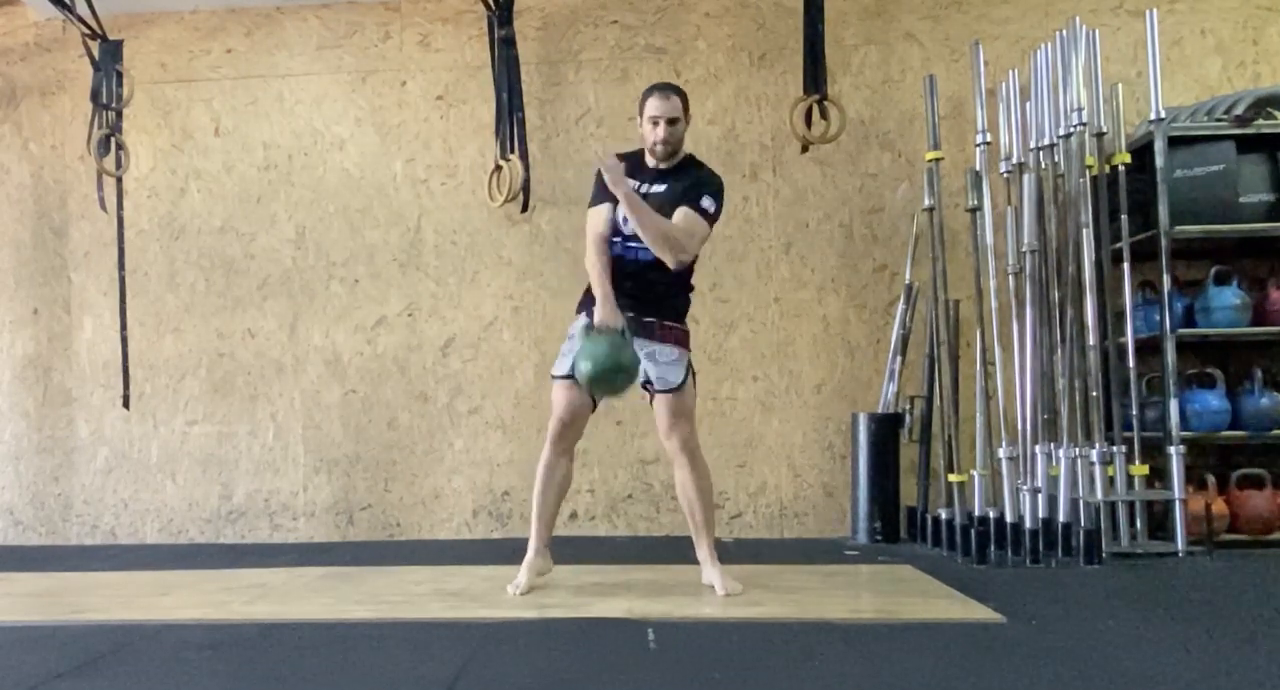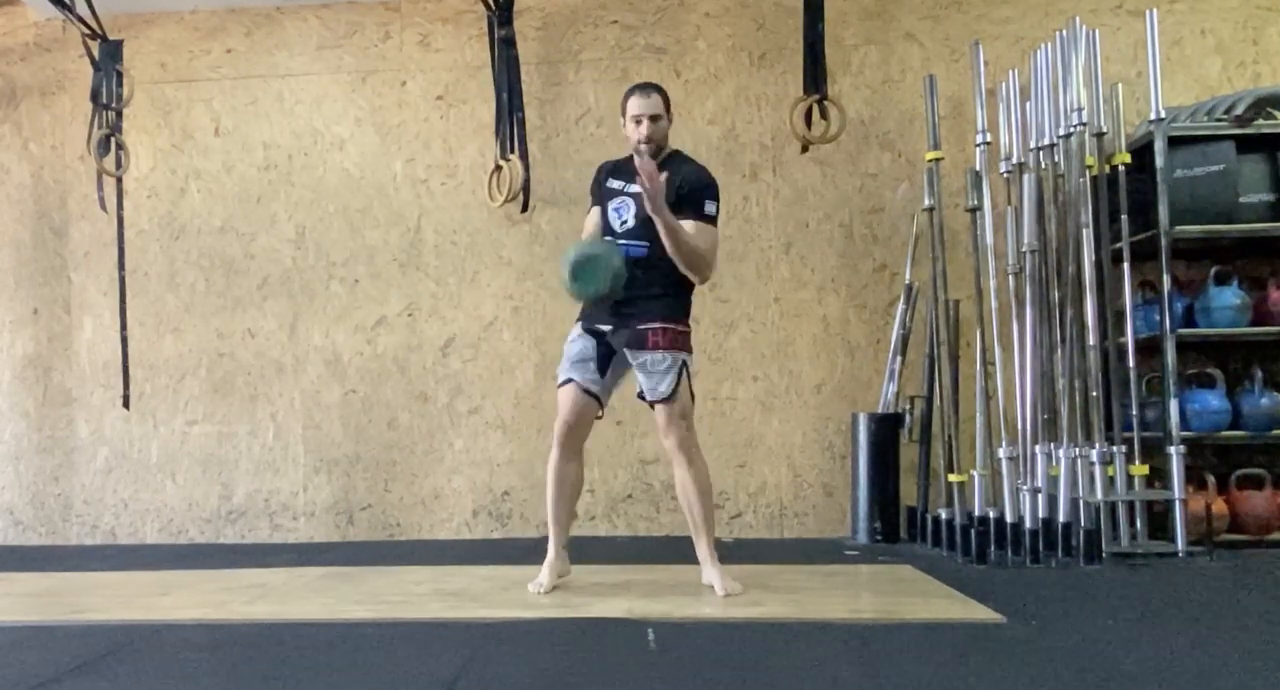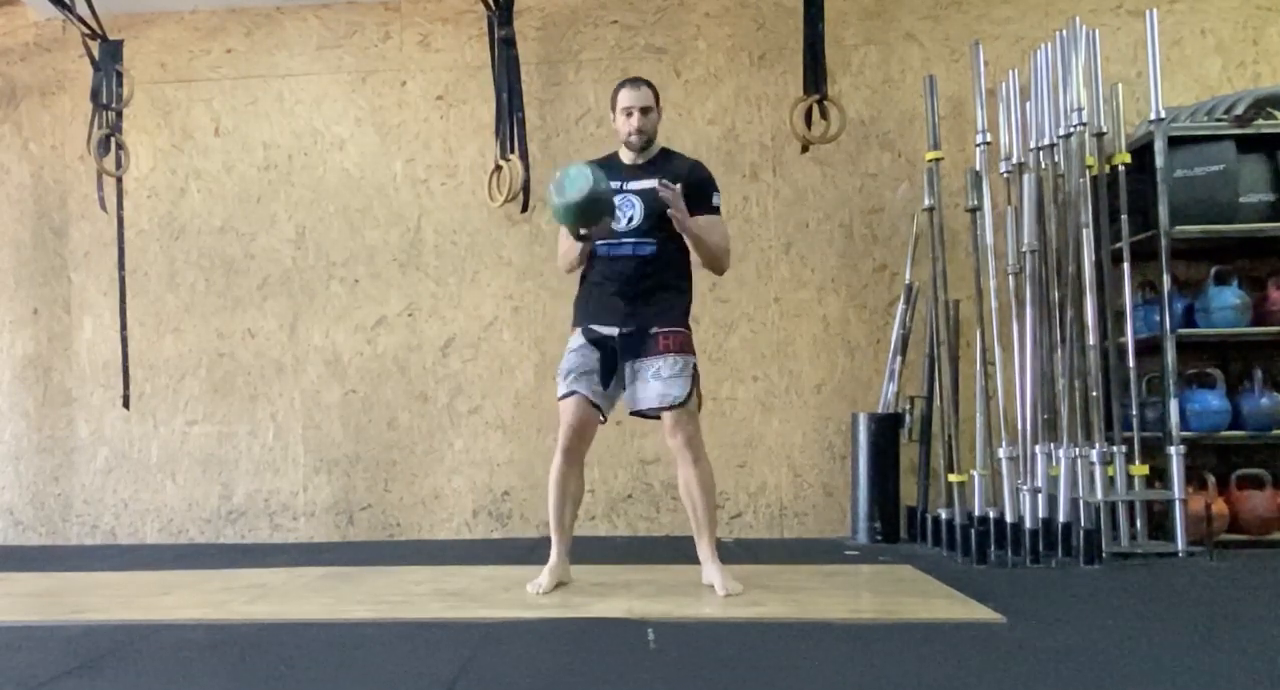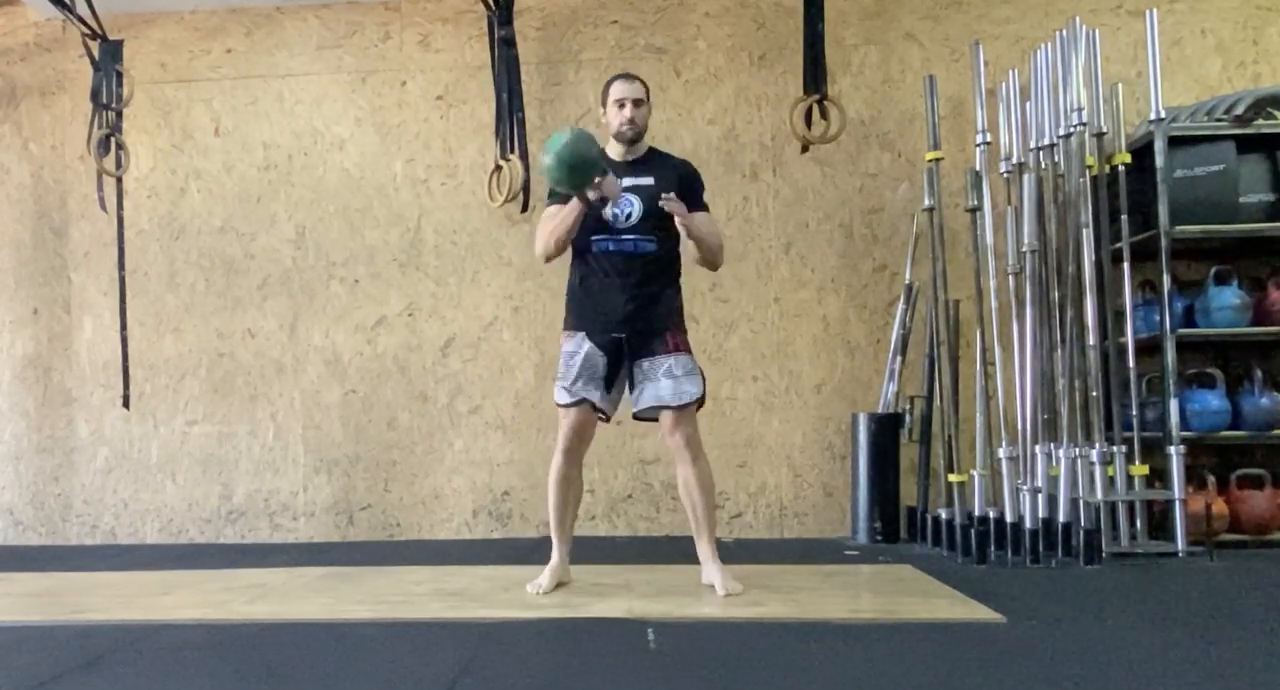
dt=0.1s
person 1, frame 1
left shoulder: (703, 183)
right shoulder: (613, 170)
left elbow: (677, 251)
right elbow: (595, 239)
left wrist: (626, 192)
right wrist: (604, 303)
left hip: (659, 320)
right hip: (599, 312)
left knee: (680, 438)
right knee: (560, 428)
left ankle: (710, 563)
right ankle: (536, 555)
person 1, frame 2
left shoulder: (695, 180)
right shoulder: (607, 173)
left elbow: (700, 268)
right elbow: (590, 239)
left wrist: (658, 208)
left hip: (659, 324)
right hip: (598, 317)
left knee: (678, 439)
right knee: (566, 431)
left ankle: (710, 563)
right ankle: (556, 556)
person 1, frame 3
left shoulder: (690, 174)
right shoulder: (593, 174)
left elbow: (719, 261)
right elbow: (568, 260)
left wrist: (687, 220)
right wrist: (581, 240)
left hip: (660, 326)
right hip: (595, 325)
left knee: (685, 439)
right knee: (570, 438)
left ankle: (711, 563)
right ankle: (557, 560)
person 1, frame 4
left shoulder: (678, 173)
left elbow: (713, 257)
right elbow: (545, 248)
left wrist: (688, 226)
right wrist: (583, 200)
left hip: (658, 327)
right hip: (588, 326)
left knee: (684, 438)
right knee: (570, 439)
left ankle: (711, 562)
right ankle: (558, 560)
